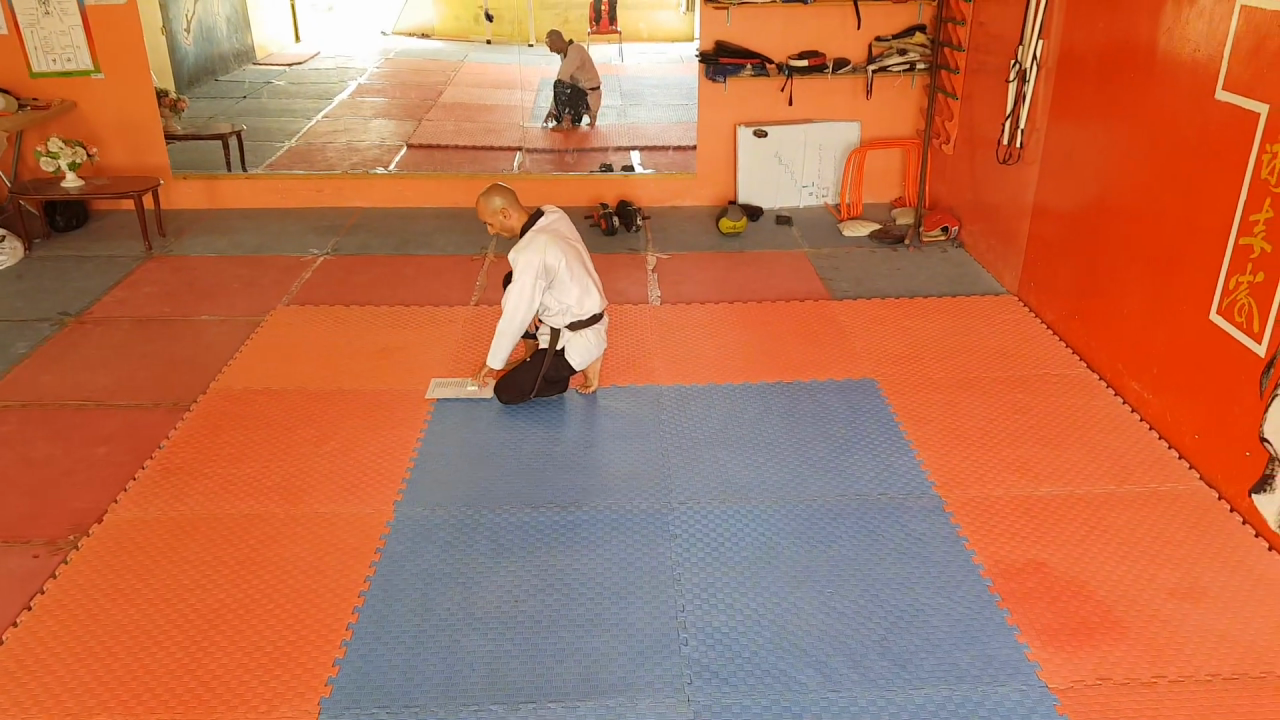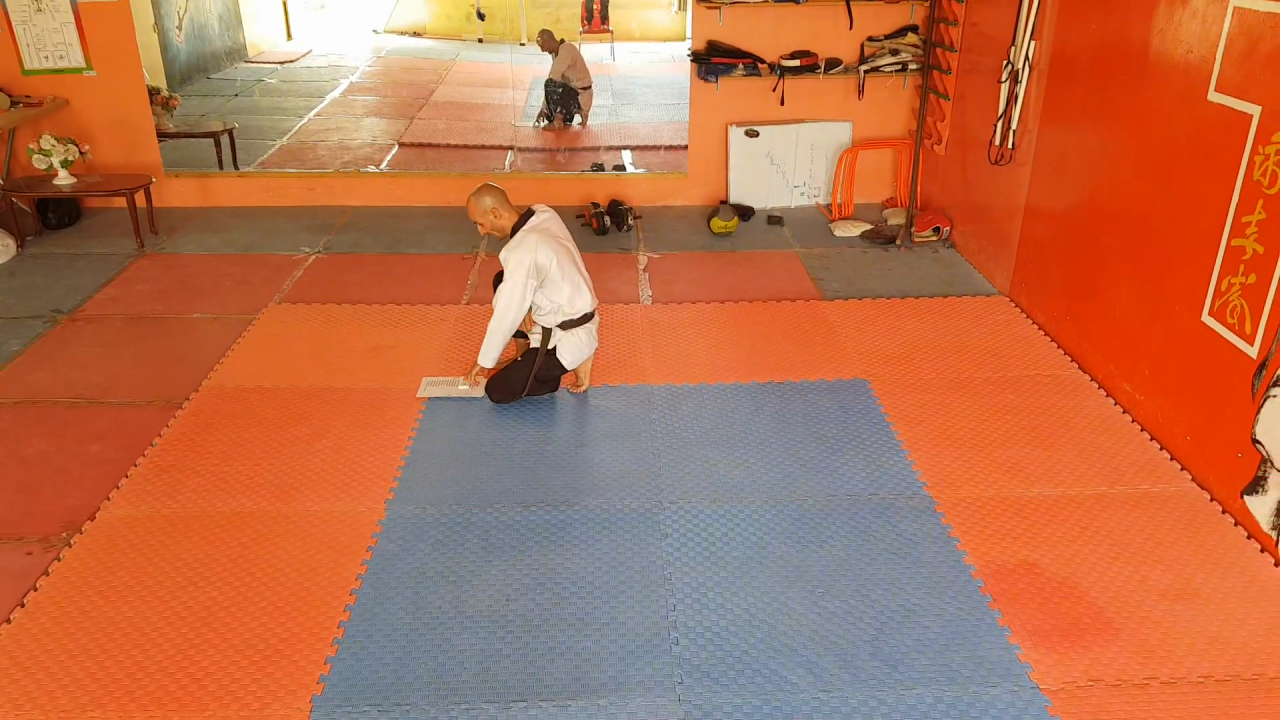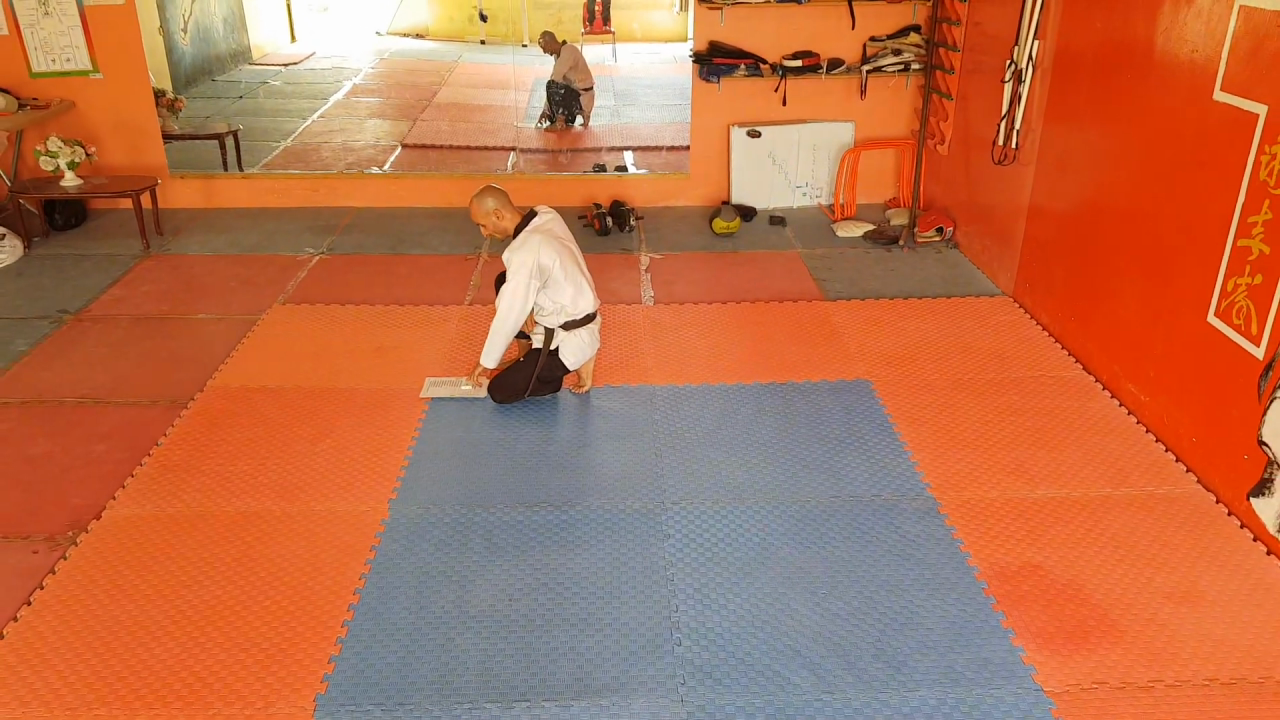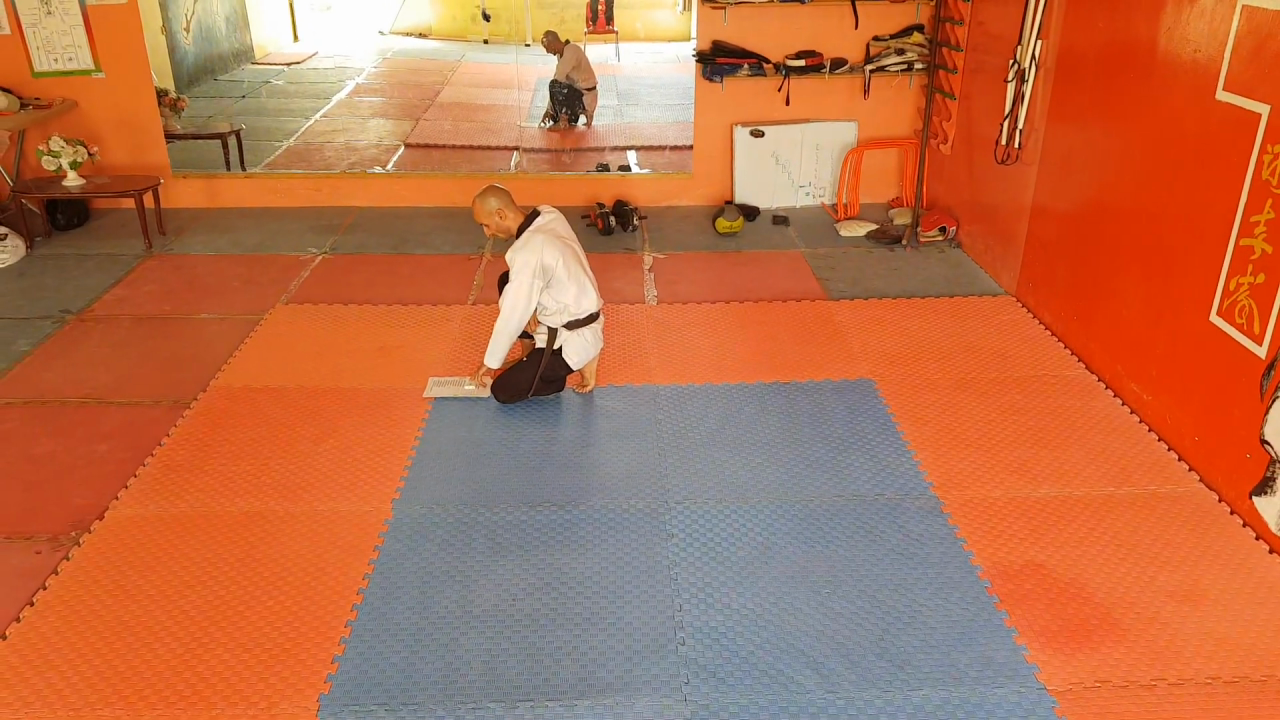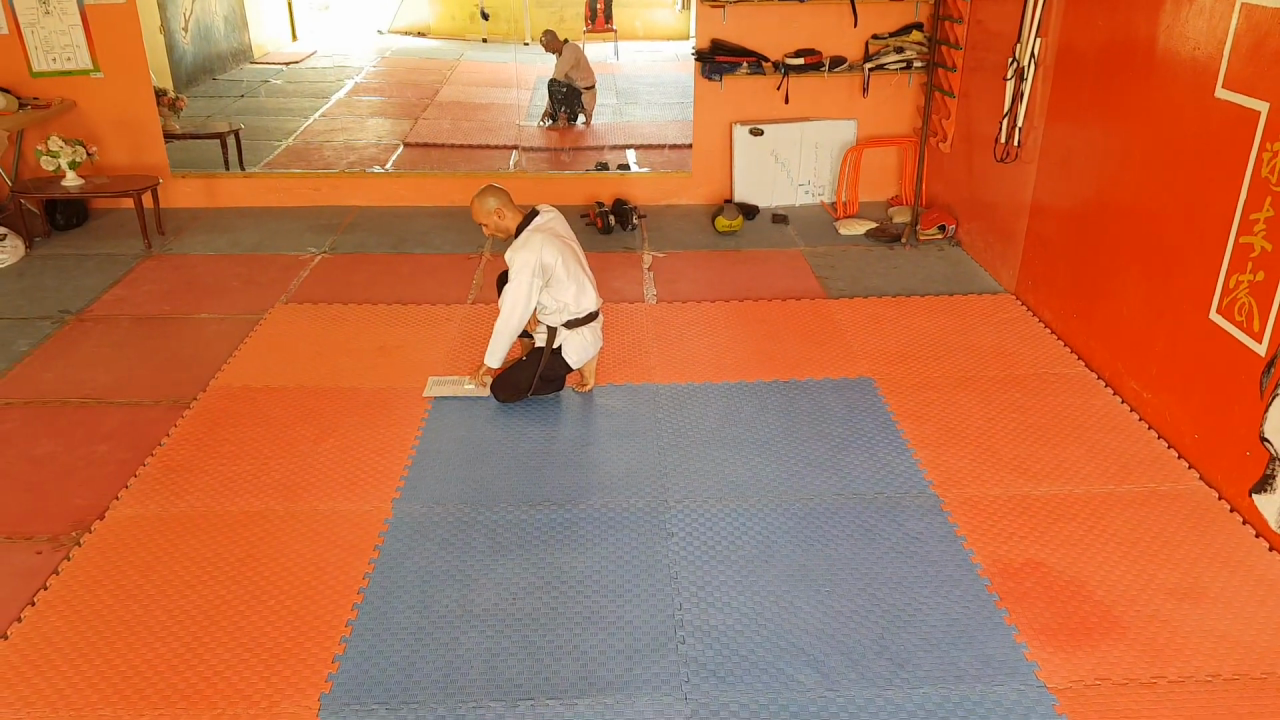
dt=0.2s
person 1, frame 1
left shoulder: (530, 253)
right shoulder: (553, 214)
left elbow: (514, 317)
left wrist: (492, 363)
right wrist: (529, 304)
left hip: (577, 340)
right hip: (586, 311)
left knee: (506, 392)
right knee: (513, 284)
left ankle: (582, 362)
right ankle: (534, 357)
person 1, frame 2
left shoulder: (522, 252)
right shoulder: (544, 214)
left elbow: (505, 316)
left wrist: (484, 361)
right wrist: (523, 304)
left hip: (569, 338)
right hip: (576, 312)
left knee: (497, 391)
right knee: (503, 281)
left ankle: (574, 360)
right ankle: (524, 355)
person 1, frame 3
left shoulder: (525, 252)
right shoulder: (546, 215)
left elbow: (508, 317)
left wrist: (486, 362)
right wrist: (524, 305)
left hip: (571, 339)
right hip: (576, 311)
left knee: (499, 391)
right knee: (505, 283)
left ankle: (576, 361)
right ankle: (527, 356)
person 1, frame 4
left shoulder: (528, 252)
right shoulder: (548, 215)
left elbow: (512, 317)
left wrist: (490, 362)
right wrist: (528, 306)
left hip: (574, 339)
right hip: (578, 310)
left knee: (502, 391)
right knee: (508, 283)
left ankle: (578, 361)
right ankle: (530, 355)
person 1, frame 5
left shoulder: (527, 252)
right shoulder: (548, 214)
left elbow: (511, 317)
left wrist: (490, 362)
right wrist: (528, 307)
left hip: (573, 339)
right hip: (577, 310)
left knee: (502, 391)
right knee: (507, 282)
left ankle: (578, 360)
right ankle: (530, 356)
